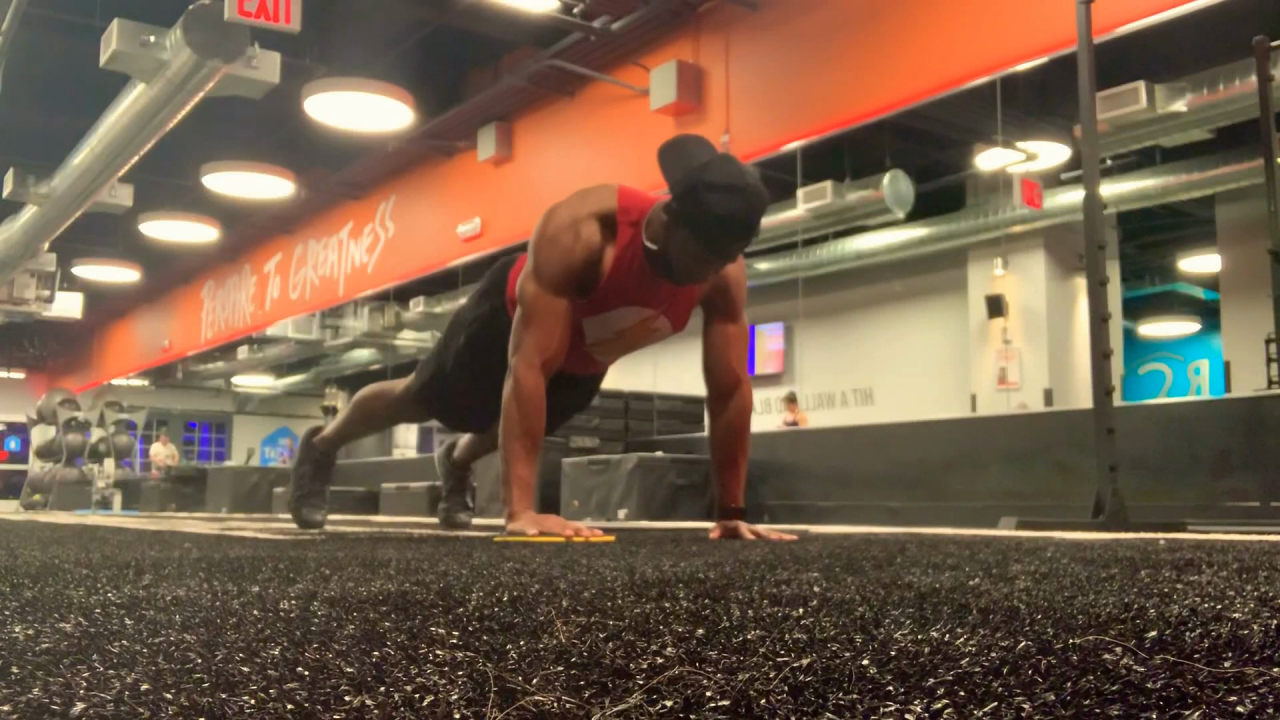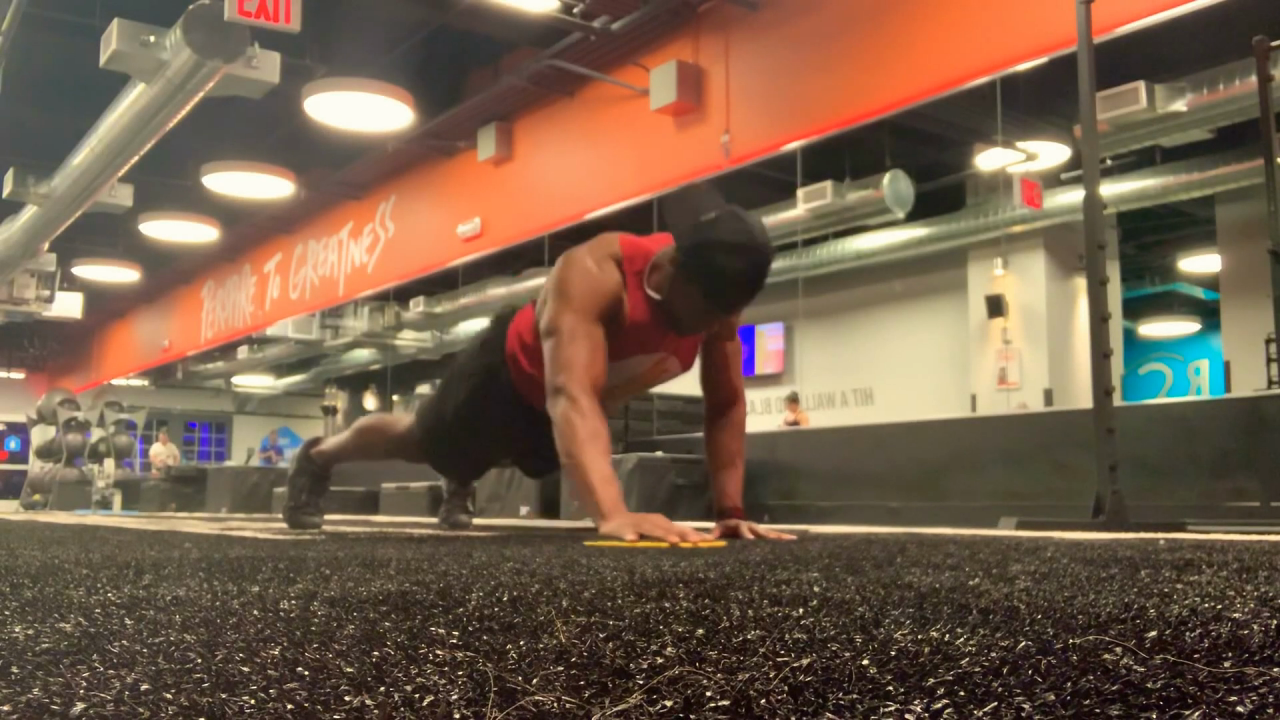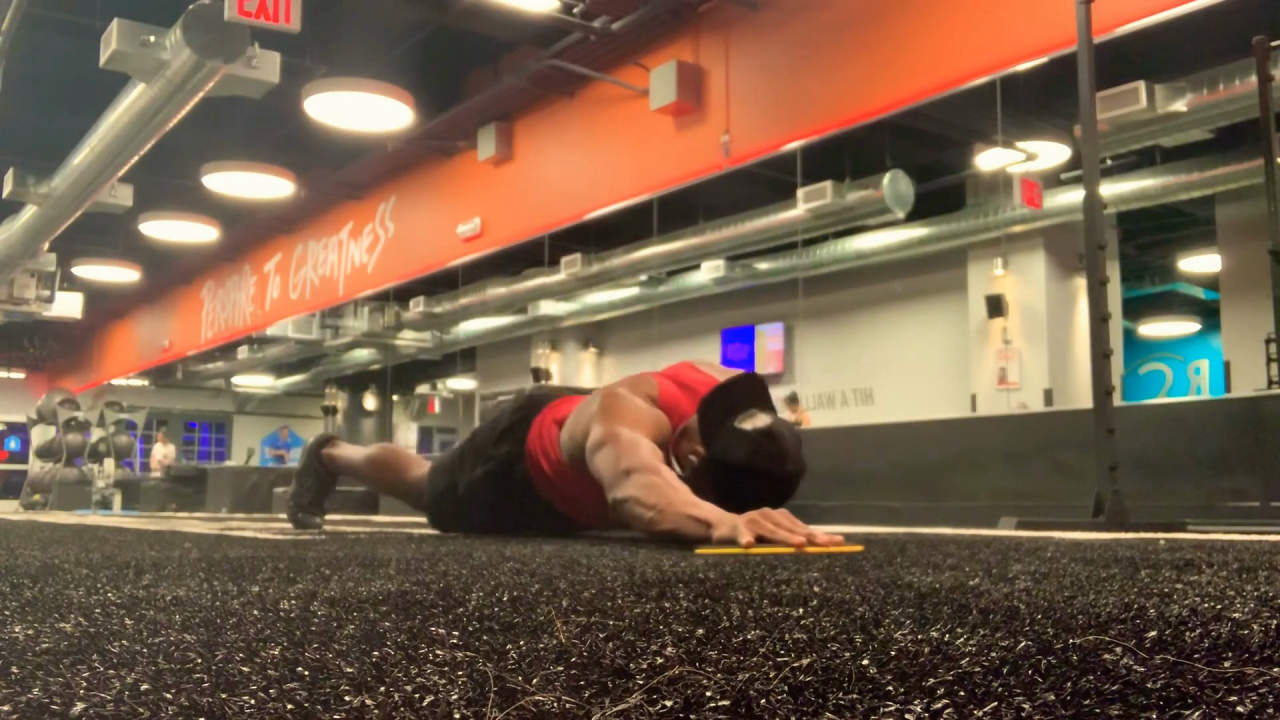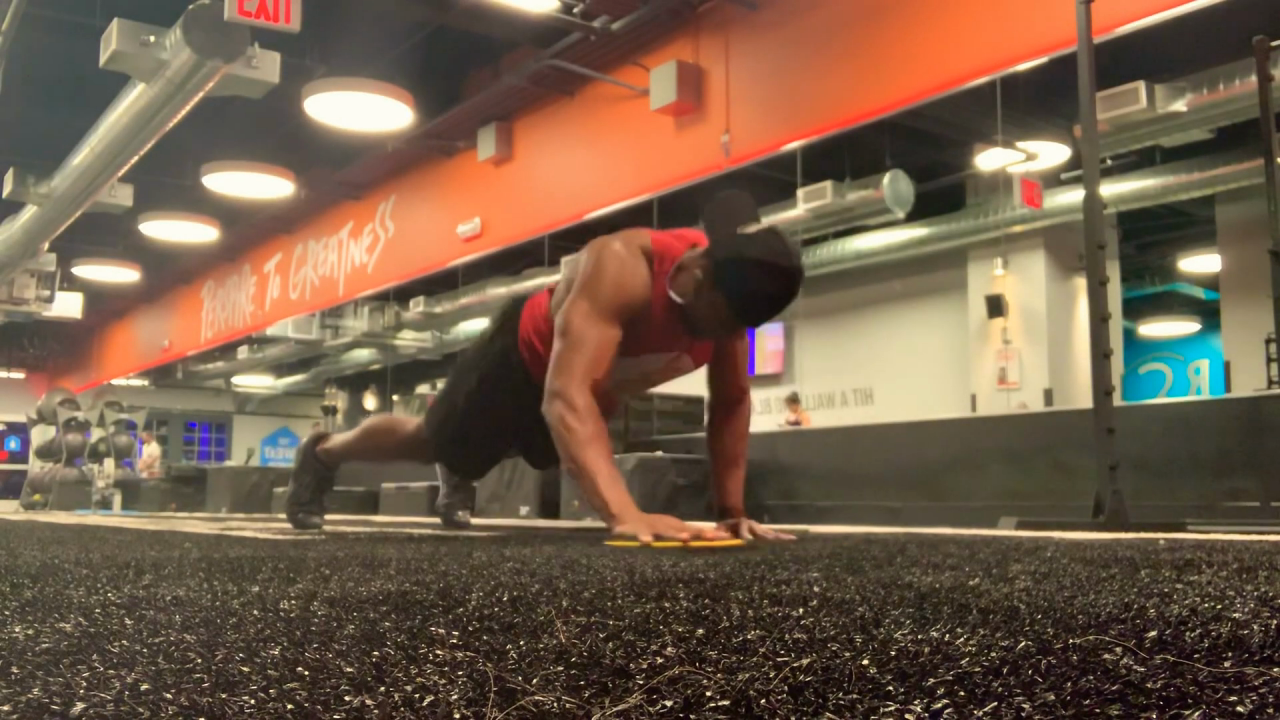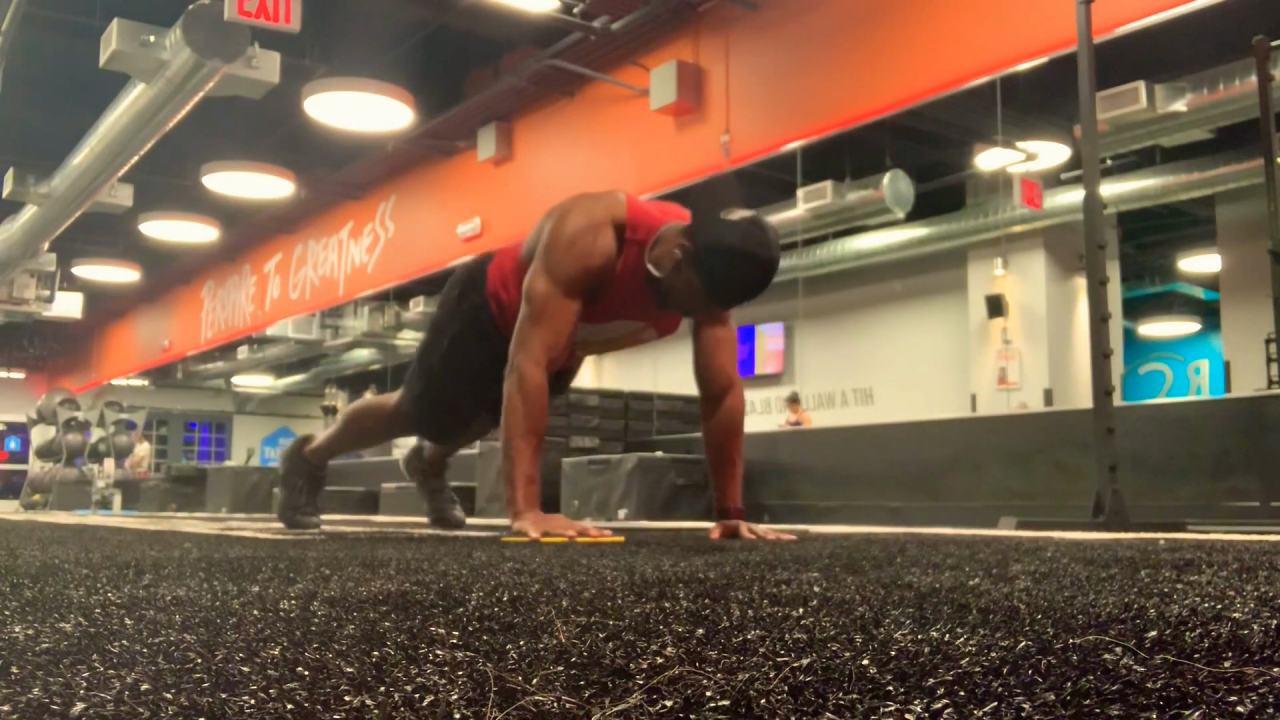
dt=1s
person 1, frame 1
left shoulder: (724, 272)
right shoulder: (579, 230)
left elbow: (731, 388)
right elbow: (527, 367)
left wrist: (731, 511)
right wrist: (520, 509)
left hip: (587, 363)
right hip: (509, 321)
left knee: (513, 425)
right knee: (418, 401)
left ankle: (457, 463)
right ankle: (321, 446)
person 1, frame 2
left shoulder: (714, 296)
right shoulder: (595, 276)
left elbow: (726, 403)
right elbow: (572, 395)
left wrist: (730, 512)
right wrist: (613, 514)
left hip: (588, 396)
right hip: (510, 375)
right knee: (418, 443)
left ankle: (460, 483)
right ankle: (317, 459)
person 1, frame 3
left shoulder: (734, 401)
right shoulder: (631, 417)
right elbow: (635, 484)
left wrist: (733, 517)
right wrist: (722, 522)
left hip: (569, 422)
right hip: (524, 458)
right knee: (427, 489)
right ankle: (328, 455)
person 1, frame 4
left shoulder: (726, 291)
right shoulder: (621, 269)
left elbow: (731, 403)
right elbow: (565, 397)
left wrist: (731, 512)
right wrist: (624, 513)
left hip: (596, 388)
right hip: (523, 362)
right knee: (426, 440)
left ankle: (455, 480)
right ankle: (323, 454)
person 1, frame 5
left shoulder: (706, 268)
right shoulder: (591, 233)
left elbow: (722, 390)
right elbow: (527, 364)
left wrist: (730, 511)
right wrist: (526, 508)
left hip: (565, 346)
right hip: (488, 313)
left knee: (481, 422)
right knee: (413, 414)
left ankle: (428, 464)
right ankle: (308, 457)
